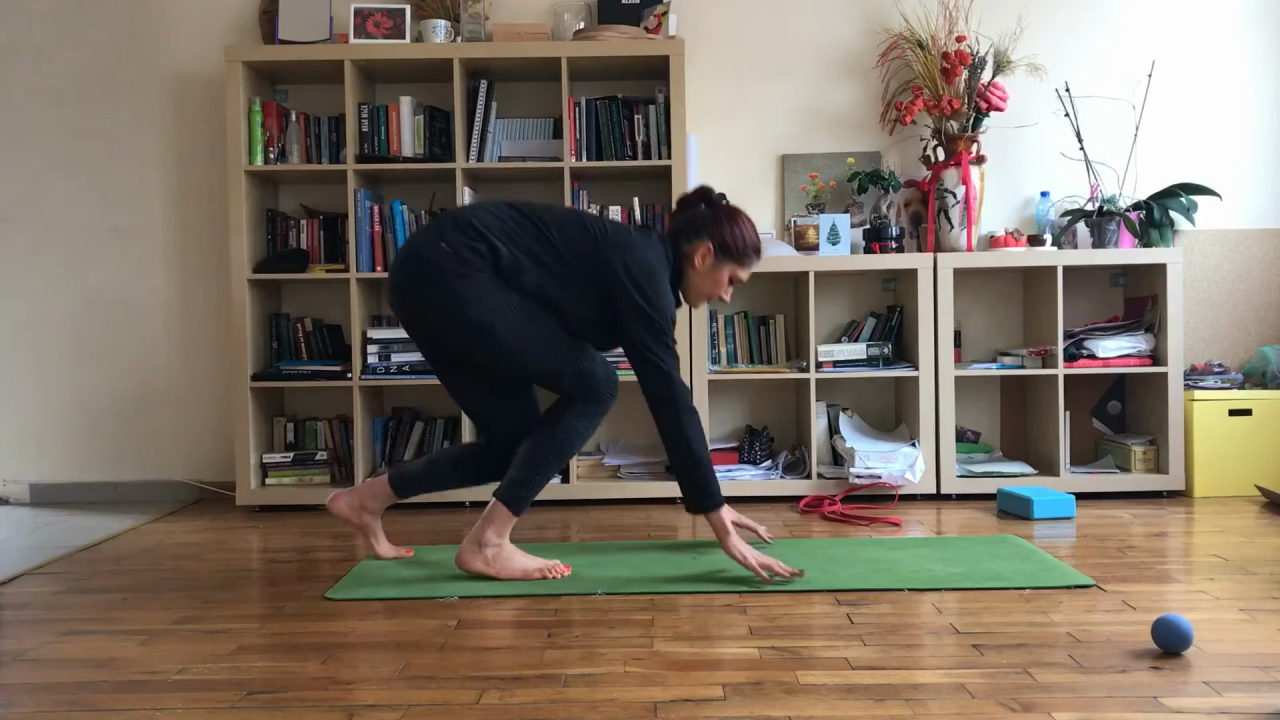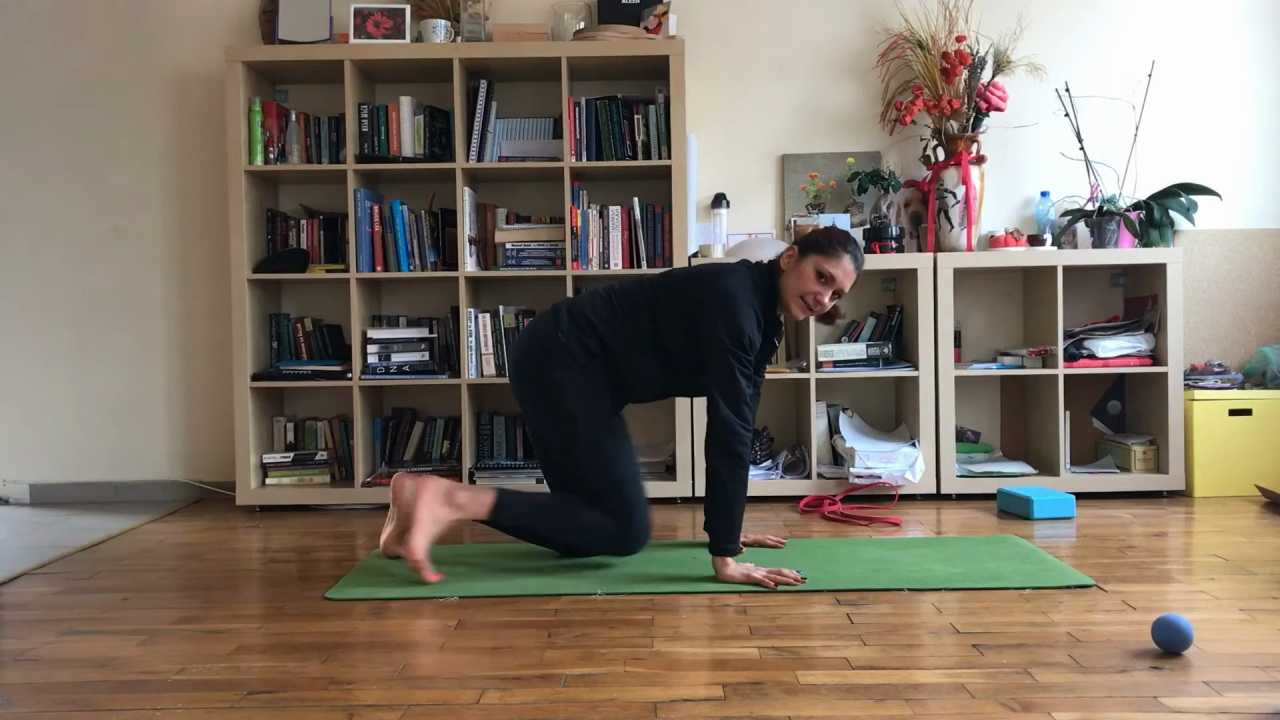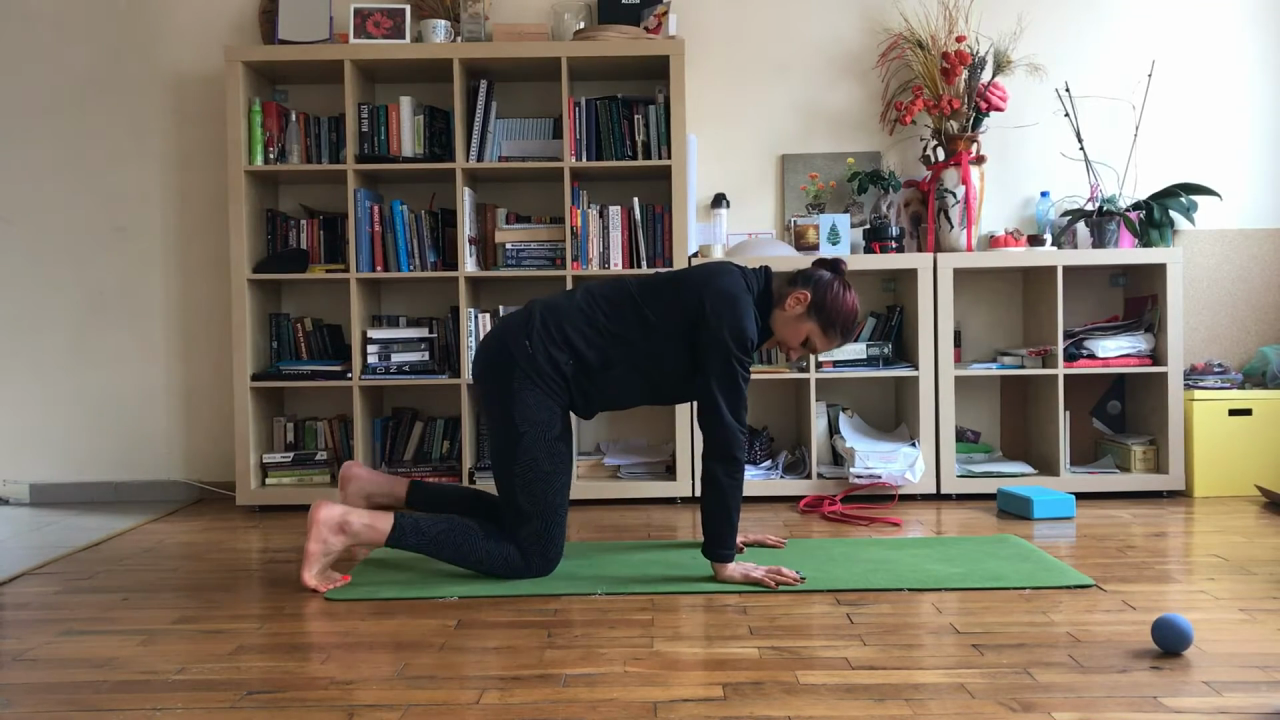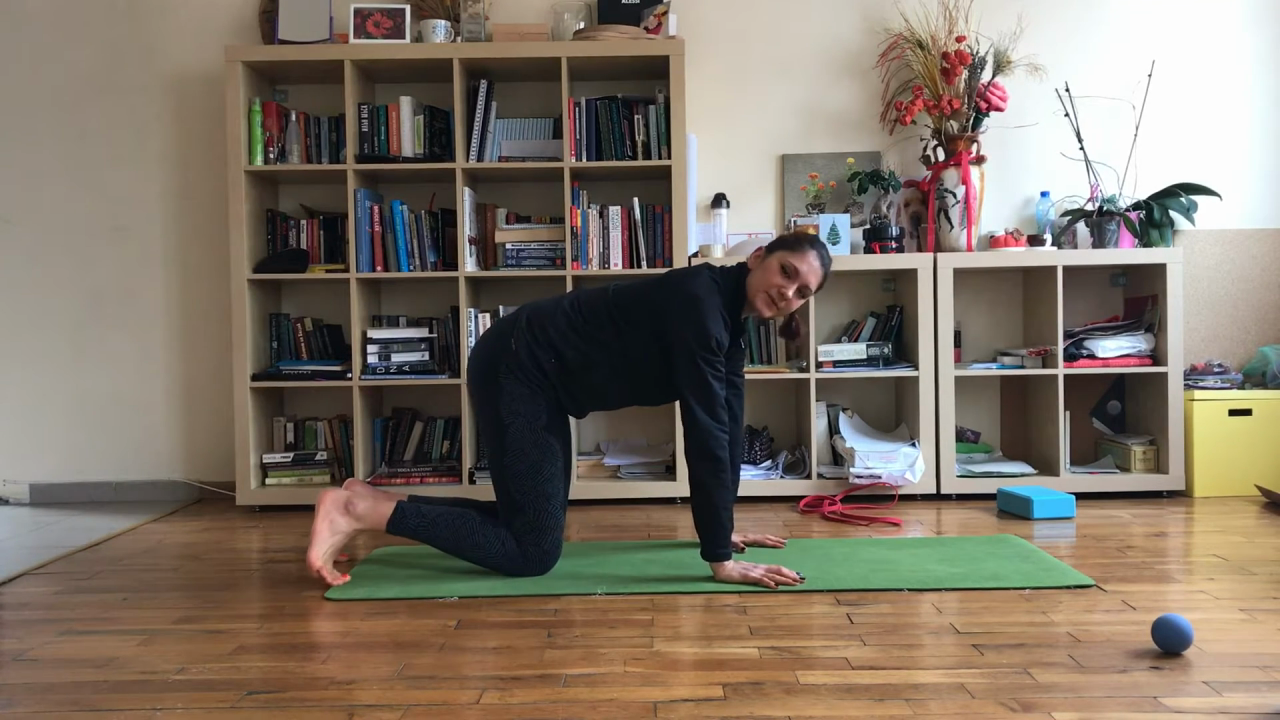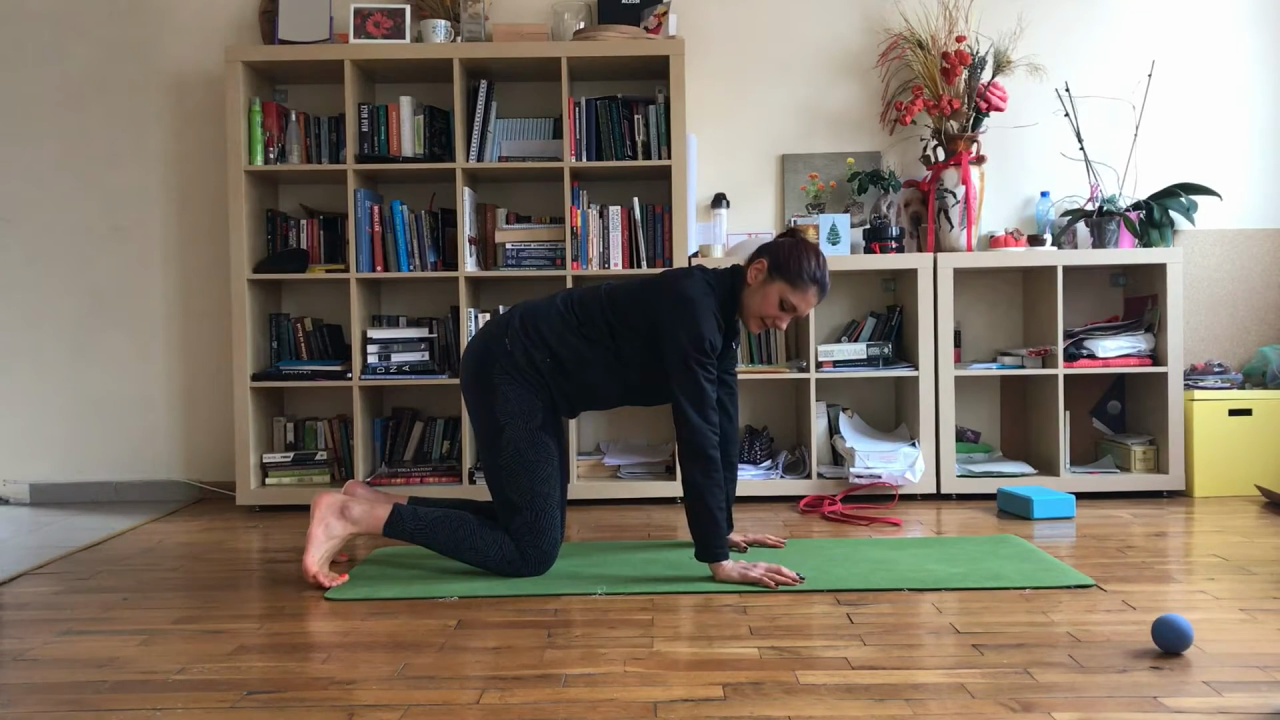
dt=1s
person 1, frame 1
left shoulder: (641, 263)
right shoulder: (643, 268)
left elbow: (665, 393)
right elbow: (669, 398)
left wrist: (713, 503)
right wrist: (720, 525)
left hip: (429, 273)
right hip: (448, 269)
left knee: (514, 442)
right knee: (592, 387)
left ankle: (365, 500)
right ankle: (488, 543)
person 1, frame 2
left shoulder: (761, 315)
right shoulder: (734, 298)
left elbow: (737, 424)
right elbow: (727, 430)
left wrist: (728, 528)
right wrist: (725, 557)
left hip: (565, 364)
right hip: (559, 358)
left knee: (589, 534)
right knee: (623, 529)
left ankle: (421, 494)
right ankle: (451, 500)
person 1, frame 3
left shoulder: (736, 301)
right shoulder: (733, 305)
left elbow: (719, 426)
right elbow: (724, 435)
left wrist: (724, 528)
right wrist: (723, 559)
left hip: (532, 364)
right hip: (527, 366)
left knee: (533, 522)
right knee: (533, 553)
left ankle: (375, 486)
right ankle: (346, 524)
person 1, frame 4
left shoulder: (729, 317)
right shoulder: (701, 302)
left elbow: (727, 426)
right elbow: (704, 432)
left wrist: (723, 527)
right wrist: (720, 558)
left hip: (534, 375)
right hip: (515, 368)
left knee: (534, 524)
right knee: (533, 551)
left ankle: (371, 499)
right ankle: (355, 509)
person 1, frame 5
left shoulder: (720, 315)
right shoulder: (694, 305)
left elbow: (721, 426)
right elbow: (696, 435)
left wrist: (722, 528)
right wrist: (718, 558)
left hip: (527, 374)
right hip: (508, 367)
left knee: (533, 525)
right knee: (532, 552)
left ankle: (374, 501)
right ankle: (352, 515)
